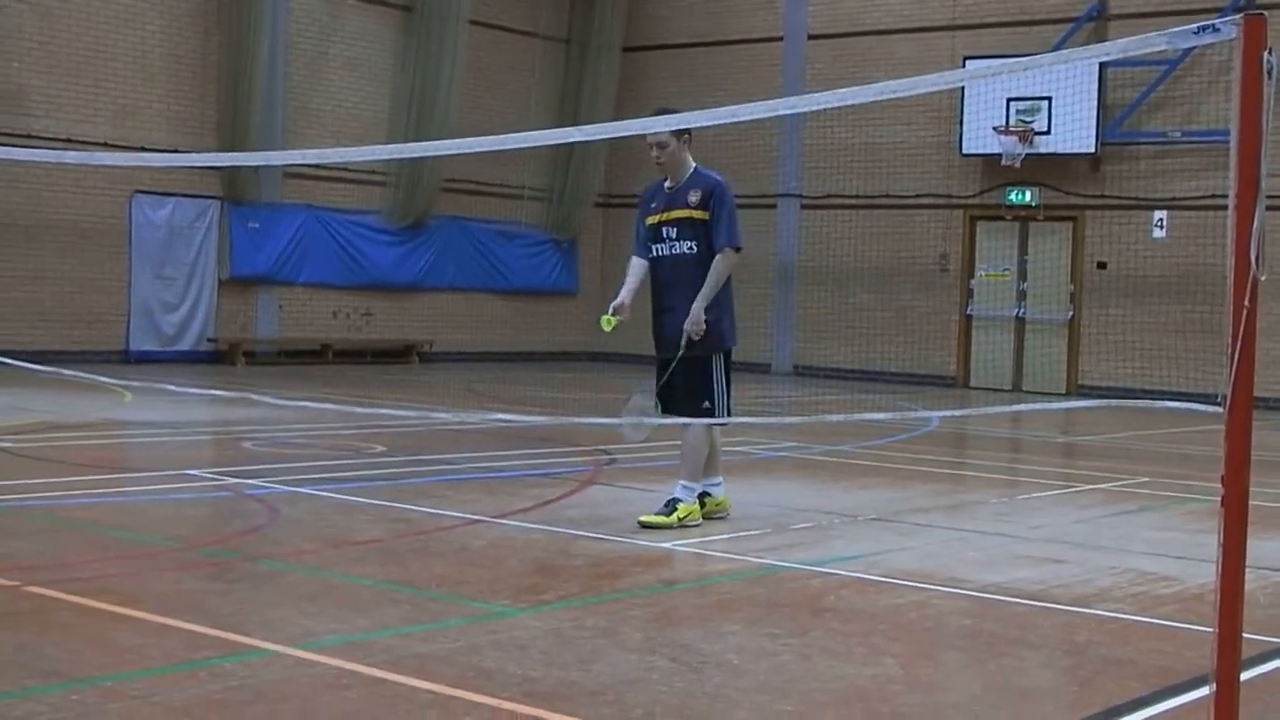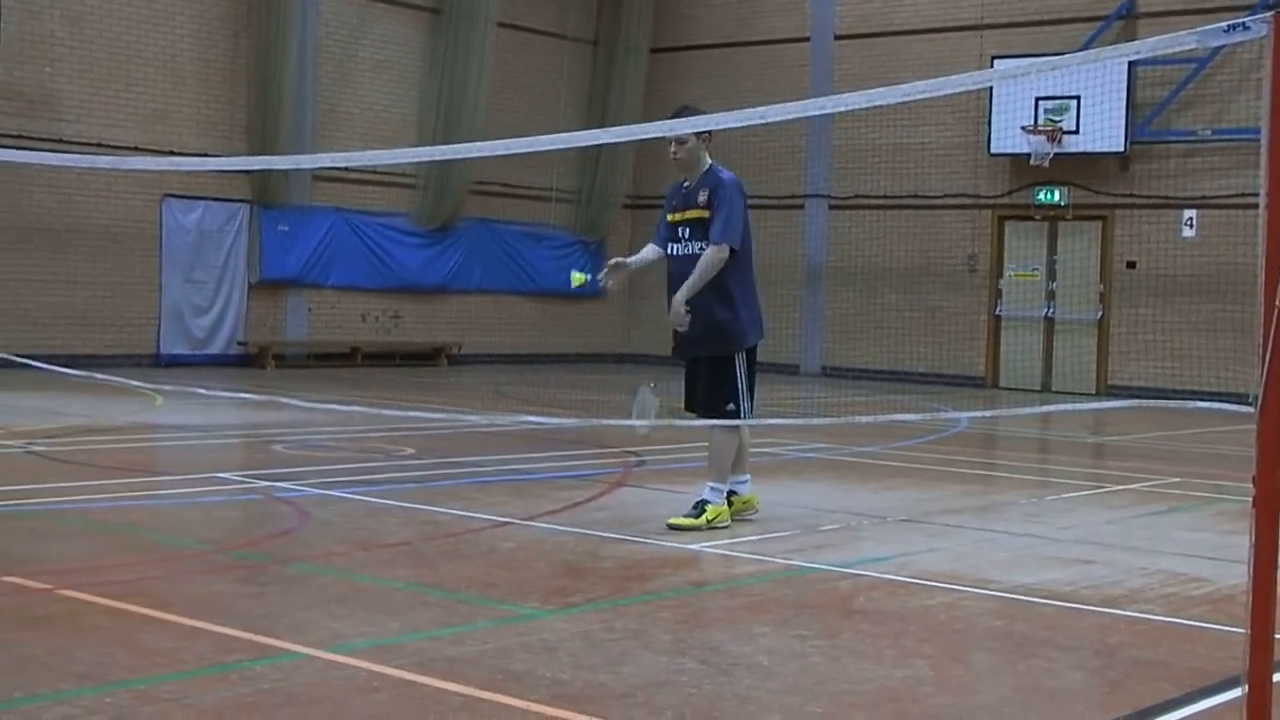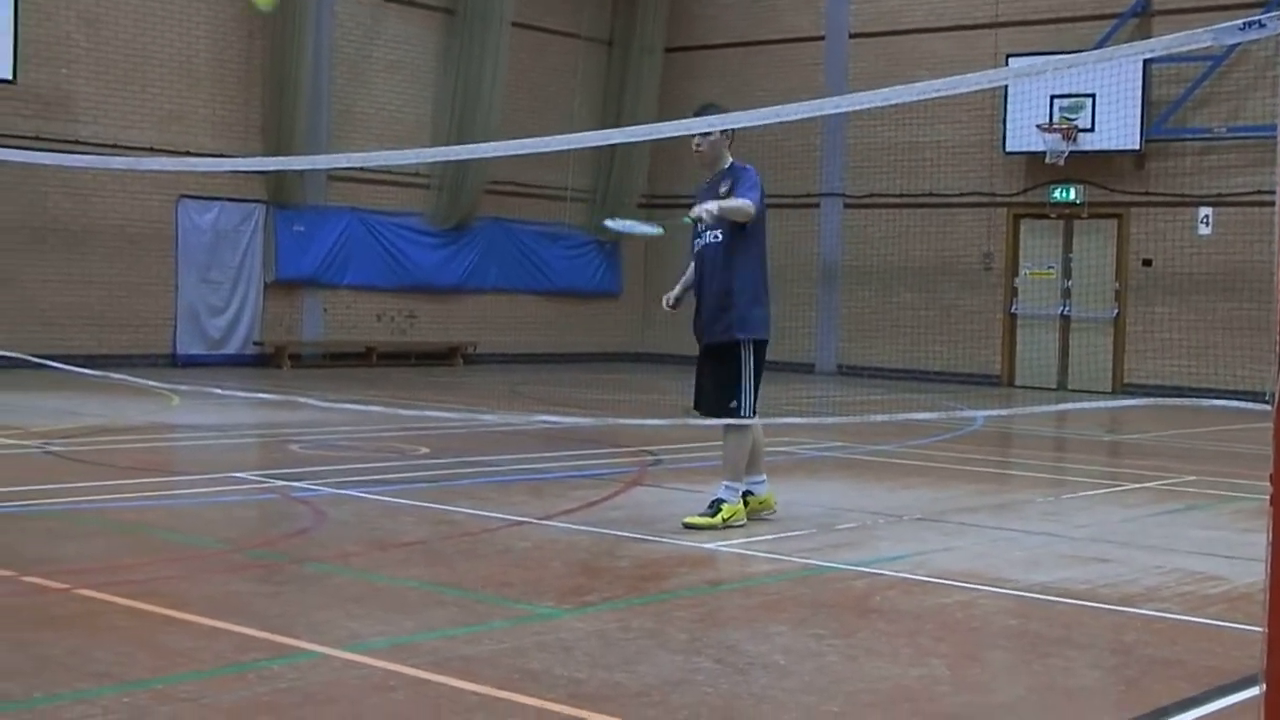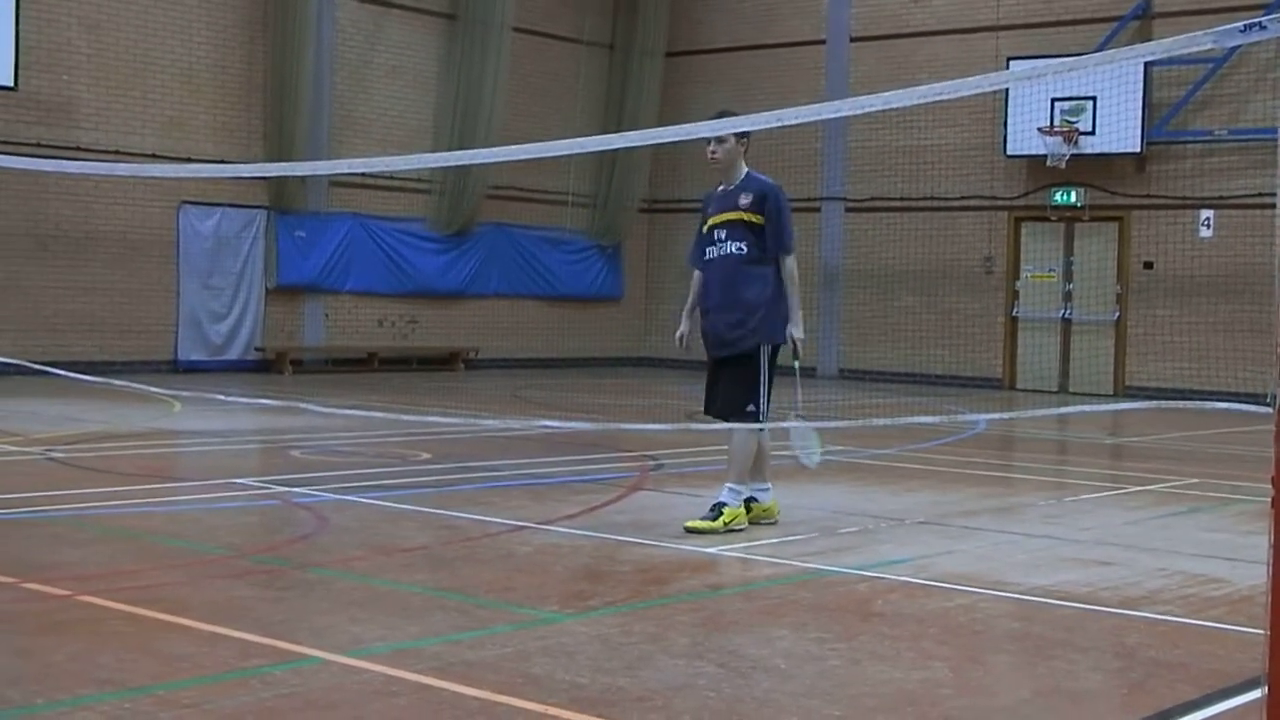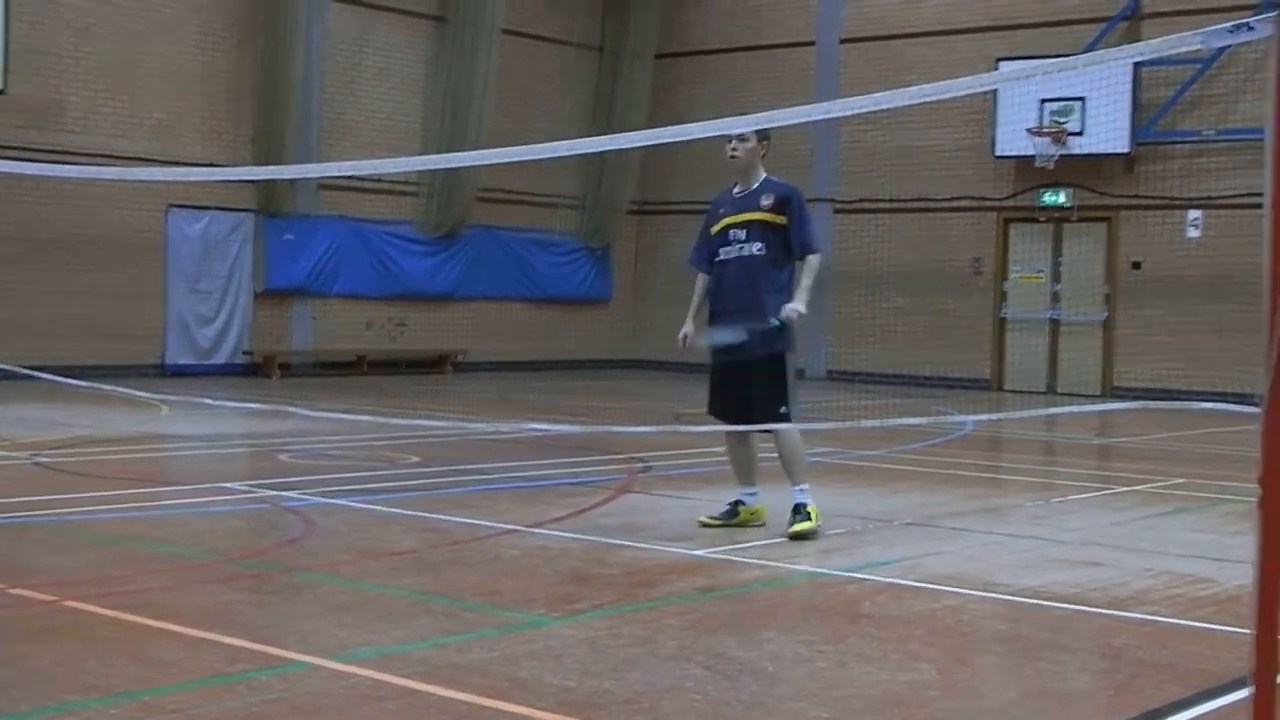
dt=0.4s
person 1, frame 1
left shoulder: (713, 188)
right shoulder: (650, 197)
left elbow: (728, 252)
right elbow: (642, 254)
left wrist: (699, 308)
right wrist: (626, 294)
left hip: (704, 323)
right hip: (668, 325)
left knee: (698, 410)
right knee: (699, 410)
left ankle: (686, 499)
right ankle: (713, 493)
person 1, frame 2
left shoulder: (725, 185)
right shoulder: (675, 193)
left elbow: (720, 248)
right elbow: (662, 245)
left wrist: (683, 295)
right wrist: (629, 262)
left hip: (729, 321)
right hip: (696, 324)
left knee: (725, 409)
right knee: (722, 410)
left ankle: (714, 501)
right ankle: (740, 491)
person 1, frame 3
left shoulder: (743, 176)
right shoulder: (704, 191)
left elbow: (748, 208)
left wrist: (717, 207)
right wrist: (681, 289)
left hip: (740, 316)
right hip: (712, 318)
left knee: (735, 408)
right knee: (736, 409)
left ankle: (729, 500)
right ankle: (757, 492)
person 1, frame 4
left shoulder: (765, 192)
right shoulder: (710, 202)
left elbow: (786, 258)
left wrist: (795, 317)
right wrist: (687, 316)
left hip: (756, 324)
right hip: (719, 327)
left knee: (743, 412)
right knee: (741, 415)
left ankle: (729, 504)
right ankle: (760, 499)
person 1, frame 5
left shoulder: (784, 195)
right shoulder: (720, 205)
left elbow: (810, 254)
right elbow: (705, 268)
left wrist: (801, 298)
right wrist: (690, 318)
left hip: (766, 327)
right hip: (725, 329)
left knee: (776, 416)
right knee: (732, 418)
left ankle: (803, 502)
right ankle: (748, 501)
